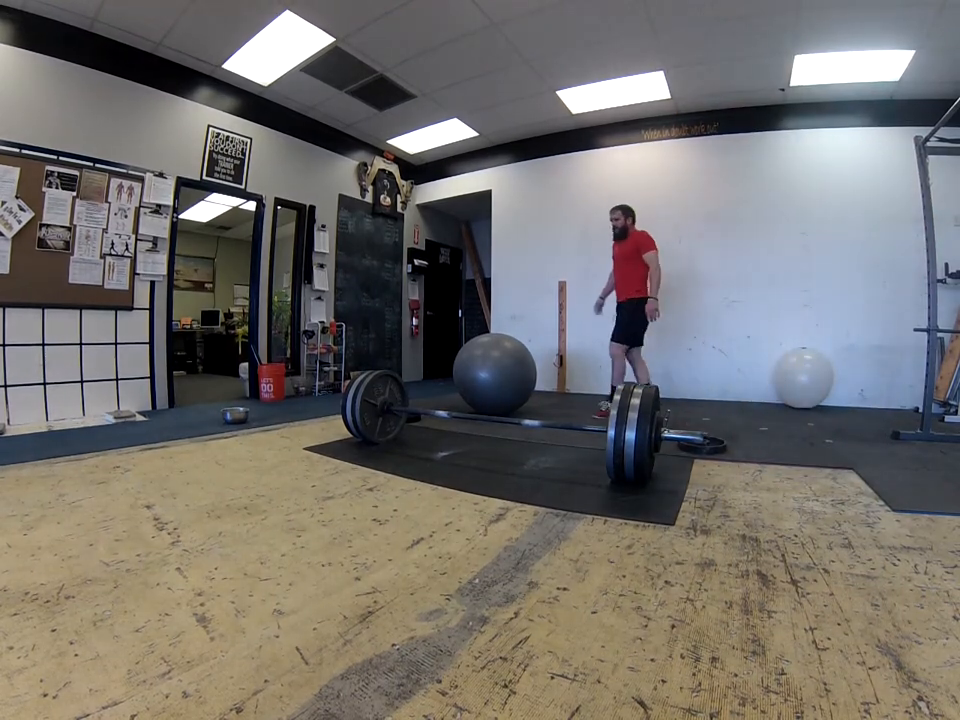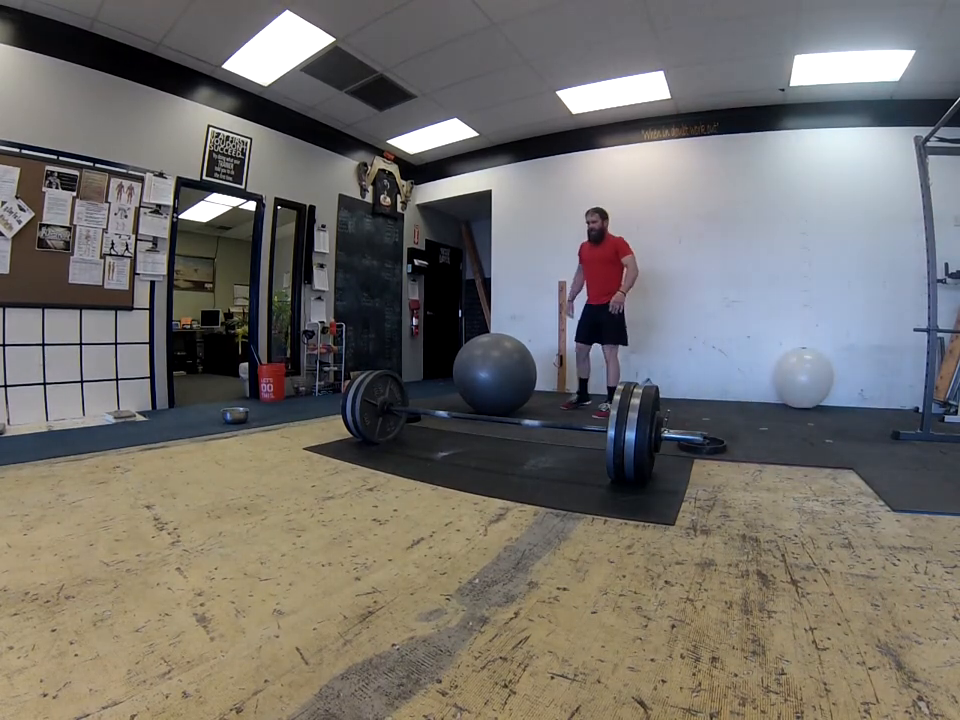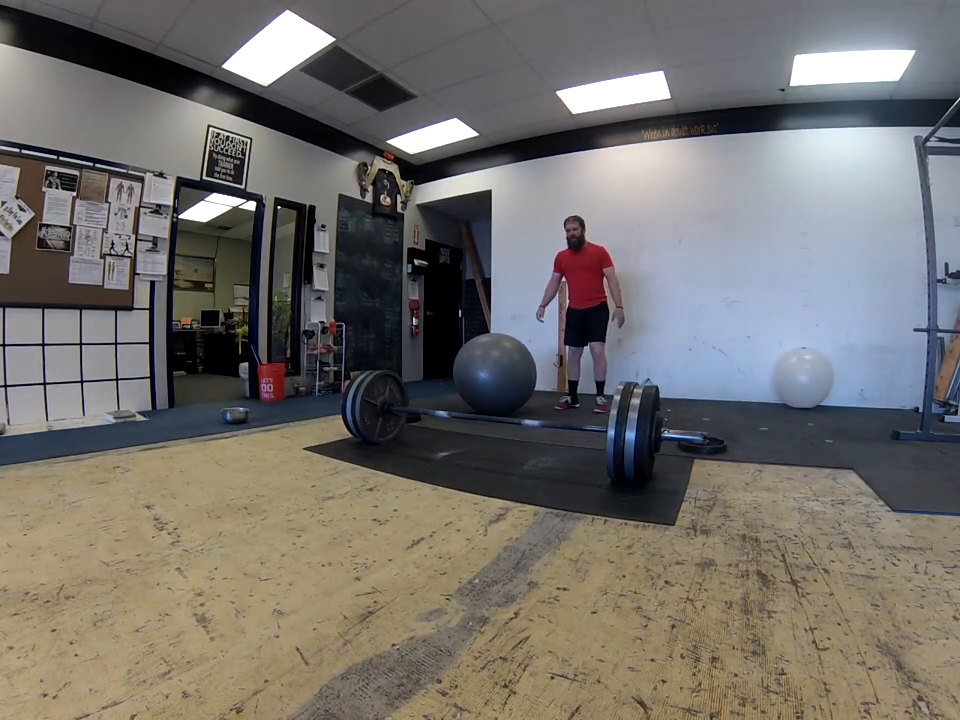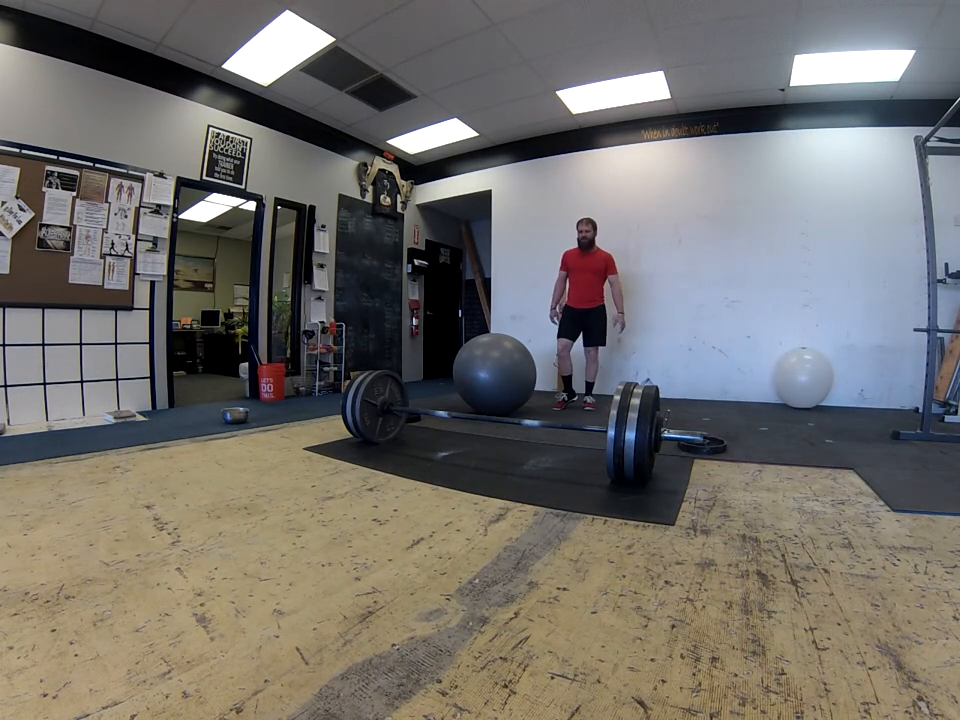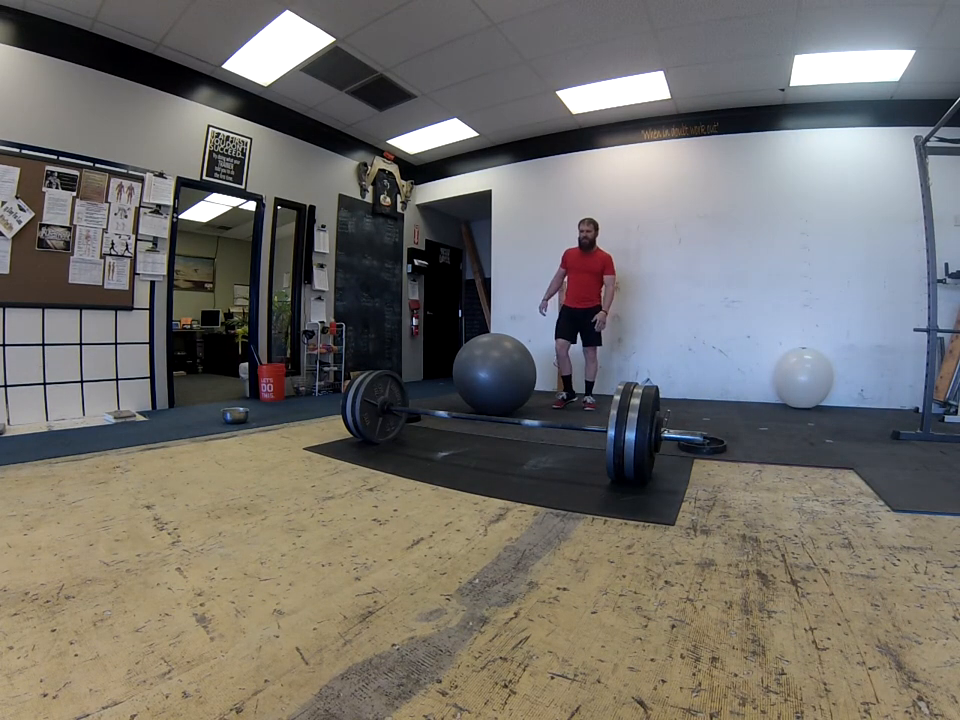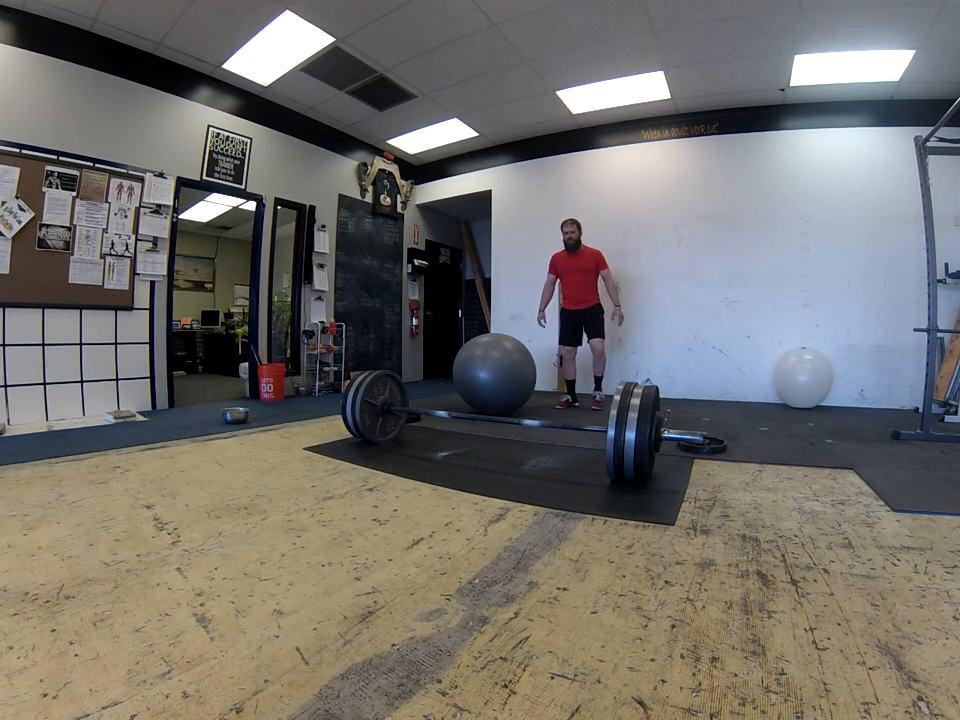
dt=0.4s
person 1, frame 1
left shoulder: (642, 238)
right shoulder: (618, 243)
left elbow: (655, 268)
left wrist: (652, 298)
right wrist: (602, 297)
left hip: (636, 304)
right hip: (624, 304)
left knee: (615, 351)
right knee: (633, 354)
left ankle: (612, 401)
person 1, frame 2
left shoulder: (618, 243)
right shoulder: (584, 247)
left elbow: (632, 268)
left wrist: (622, 292)
right wrist: (570, 299)
left hip: (611, 307)
right hip: (591, 306)
left knee: (609, 353)
right knee: (580, 350)
left ankle: (609, 402)
right ankle: (582, 395)
person 1, frame 3
left shoulder: (599, 252)
right shoulder: (561, 257)
left elbow: (612, 279)
right elbow: (553, 282)
left wrist: (619, 306)
right wrist: (542, 305)
left hip: (597, 309)
right hip: (574, 311)
left knee: (597, 350)
right knee: (573, 354)
left ankle: (600, 395)
right ankle: (572, 396)
person 1, frame 4
left shoulder: (605, 258)
right shoulder: (568, 255)
left elbow: (615, 285)
right elbow: (560, 281)
left wrist: (620, 313)
right wrist: (554, 306)
left hip: (595, 311)
right hip: (571, 310)
left knee: (592, 353)
right knee: (562, 348)
left ankle: (588, 395)
right ankle: (567, 392)
person 1, frame 5
left shoulder: (605, 258)
right shoulder: (569, 254)
left elbow: (610, 287)
right elbow: (559, 277)
left wrist: (604, 311)
right wrist: (546, 298)
left hip: (591, 311)
right hip: (569, 309)
left knee: (590, 353)
right knee: (561, 348)
left ankle: (588, 395)
right ankle: (567, 391)
person 1, frame 6
left shoulder: (595, 255)
right shoulder: (556, 259)
left elbow: (608, 280)
right elbow: (549, 284)
left wrist: (617, 305)
right wrist: (542, 309)
left hip: (592, 309)
right hip: (568, 312)
left knee: (598, 347)
right knee: (567, 353)
left ankle: (598, 391)
right ankle: (571, 395)
